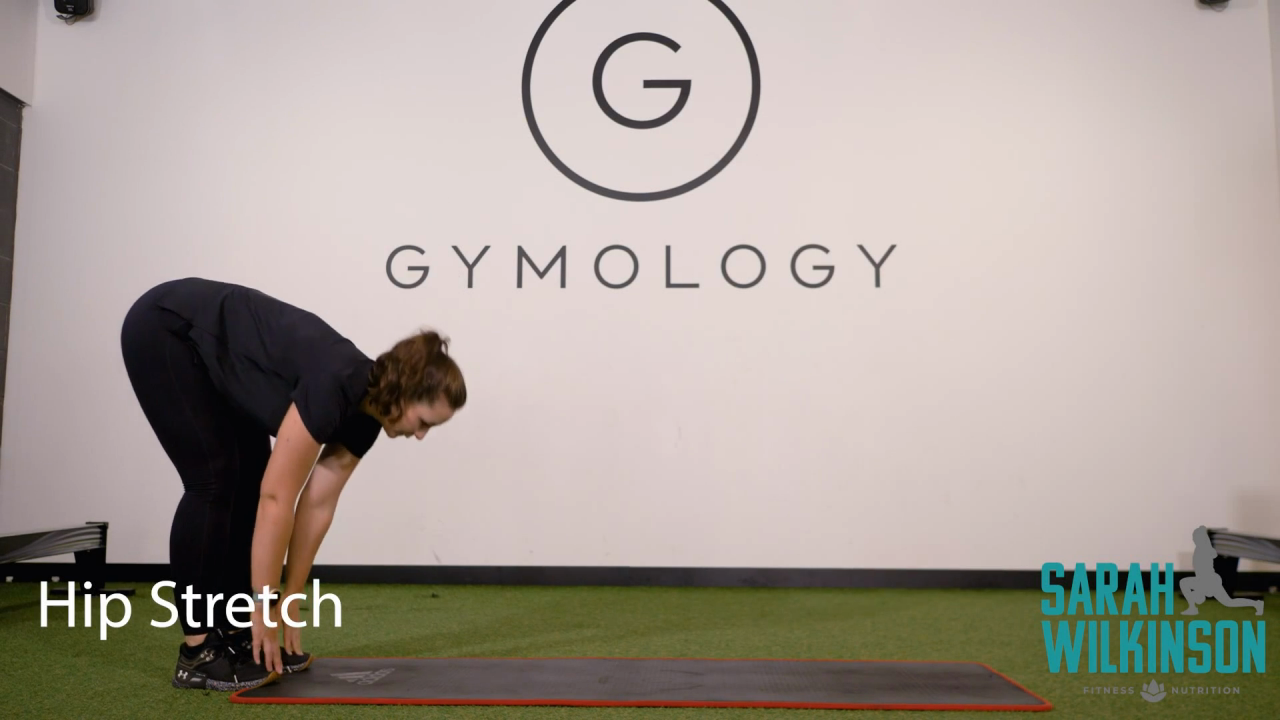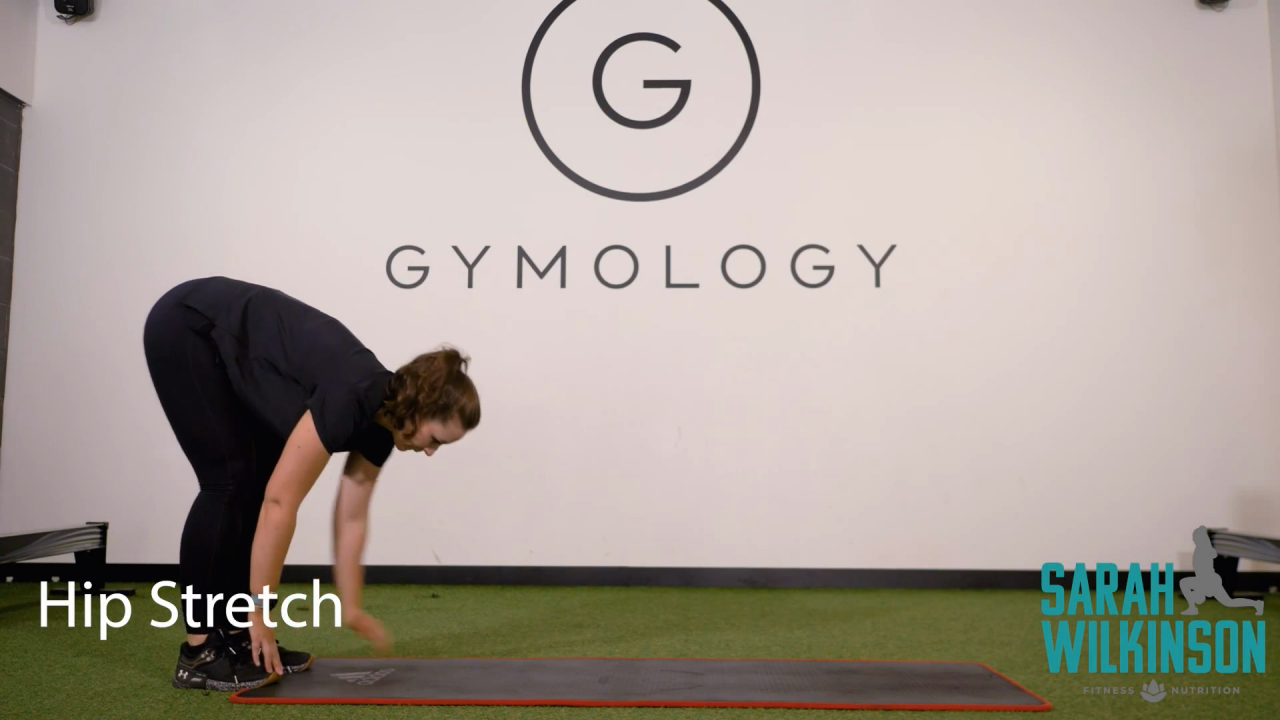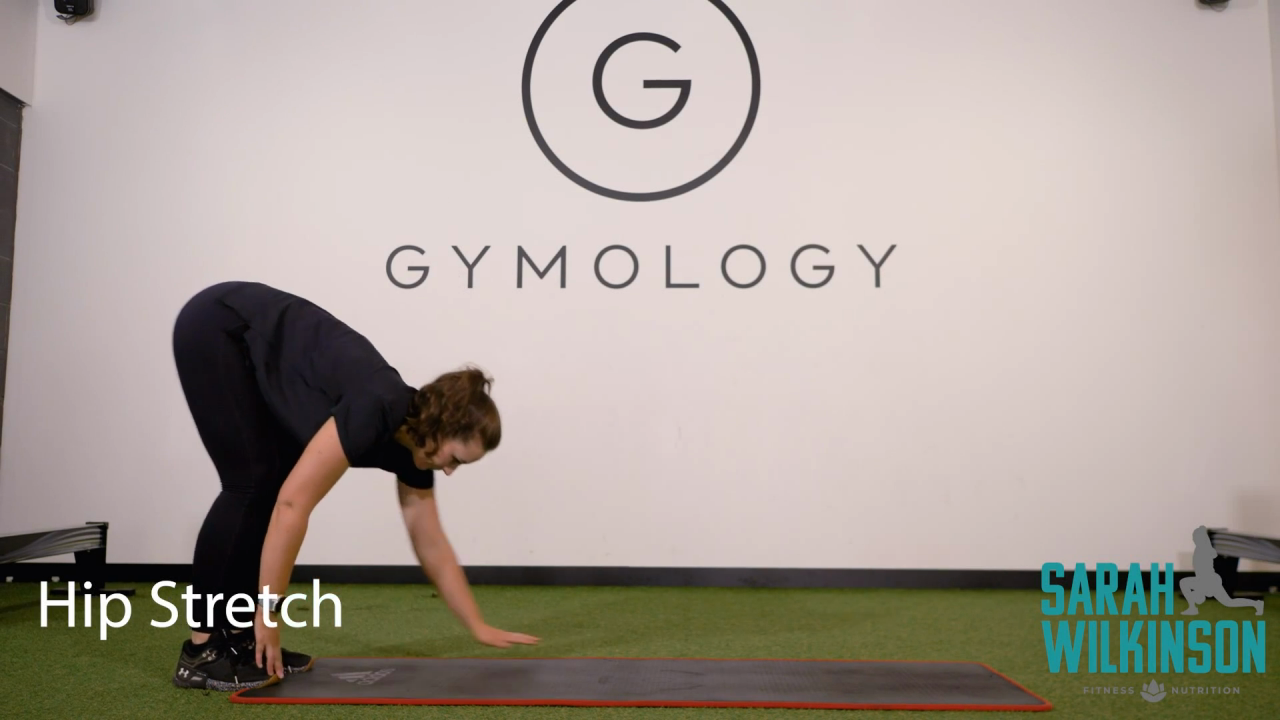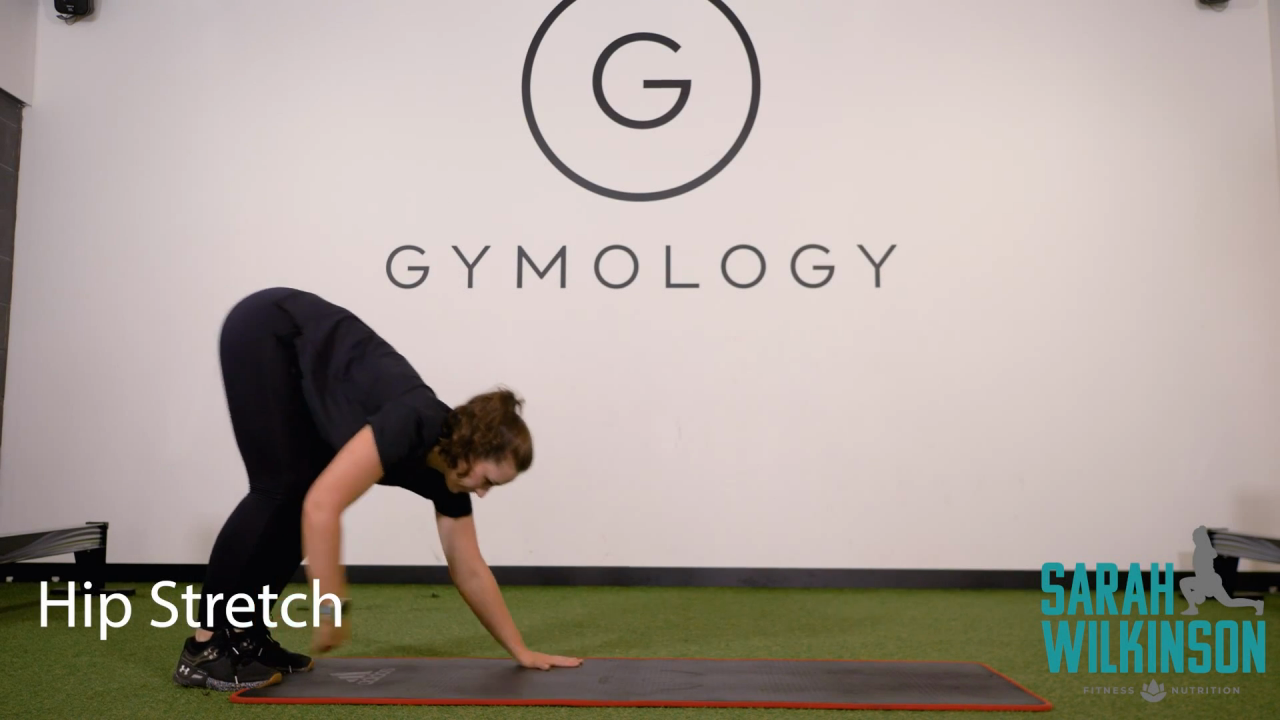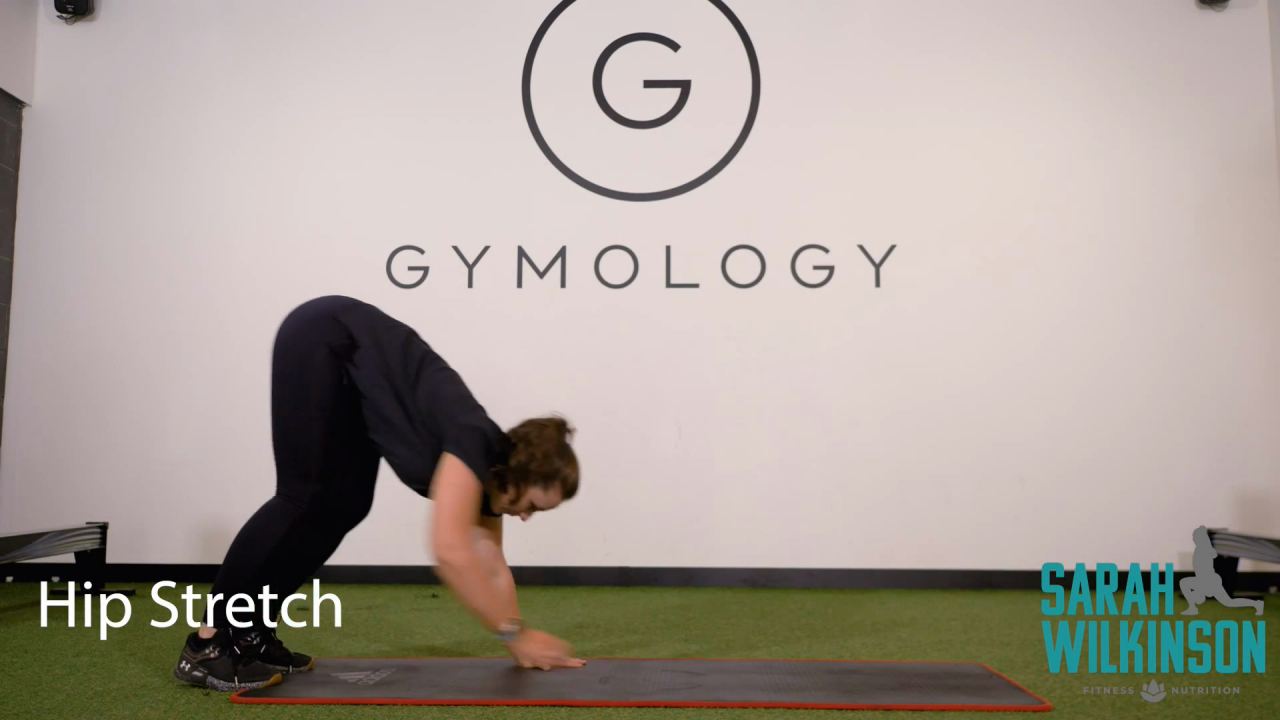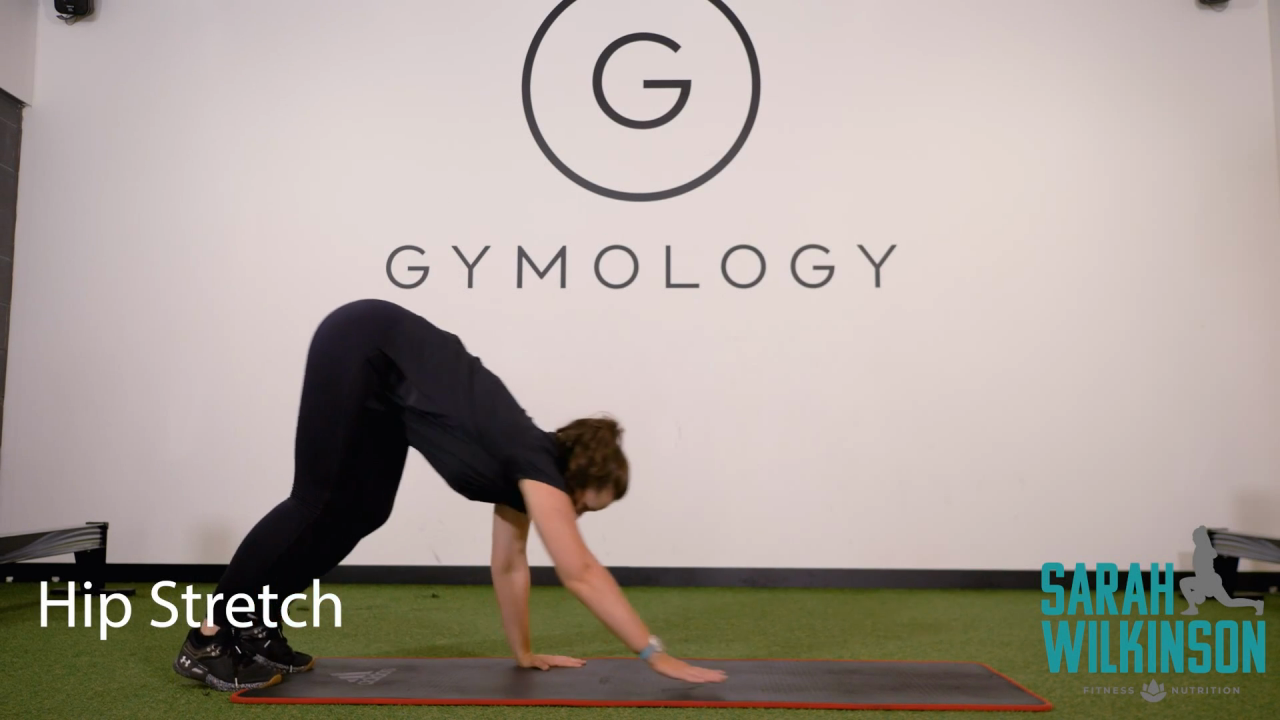
dt=0.2s
person 1, frame 1
left shoulder: (366, 410)
right shoulder: (335, 386)
left elbow: (319, 502)
right elbow: (276, 498)
left wrist: (289, 601)
right wrist: (264, 605)
left hip: (209, 356)
right hip: (163, 329)
left knee: (248, 481)
right knee: (215, 478)
left ankle: (235, 633)
right ankle: (198, 650)
person 1, frame 2
left shoulder: (382, 422)
right shoulder: (351, 398)
left elbow: (352, 516)
right elbow: (280, 503)
left wrist: (351, 608)
right wrist: (260, 610)
left hip: (228, 351)
right hip: (186, 326)
left knee: (262, 480)
right knee: (231, 480)
left ankle: (235, 634)
right ankle: (200, 649)
person 1, frame 3
left shoulder: (412, 436)
right shoulder: (375, 411)
left elbow: (431, 543)
right elbow: (291, 505)
left wrist: (480, 628)
right wrist: (267, 612)
left hip: (256, 354)
right hip: (219, 327)
left knee: (279, 485)
right knee: (253, 484)
left ankle: (240, 636)
right ankle: (201, 649)
person 1, frame 4
left shoulder: (444, 463)
right shoulder: (412, 427)
left elbow: (470, 570)
right elbow: (321, 507)
left wrist: (521, 651)
right wrist: (334, 608)
left hip: (295, 357)
right hip: (268, 333)
left knee: (296, 490)
right knee: (279, 489)
left ankle: (244, 634)
right ankle: (204, 646)
person 1, frame 5
left shoulder: (490, 473)
right shoulder: (475, 448)
left elbow: (491, 572)
right elbow: (448, 550)
left wrist: (523, 651)
right wrist: (517, 633)
left hip: (348, 363)
right hip: (332, 340)
left knee: (346, 505)
right knee: (306, 496)
left ankle: (249, 633)
right ankle: (207, 642)
person 1, frame 6
left shoulder: (523, 470)
right shoulder: (537, 463)
left elbow: (507, 565)
right elbow: (580, 572)
left wrist: (524, 651)
right wrist: (656, 654)
left hip: (387, 368)
right hip: (359, 345)
left knee: (365, 510)
right knee: (320, 501)
left ankle: (256, 628)
right ankle: (208, 639)
